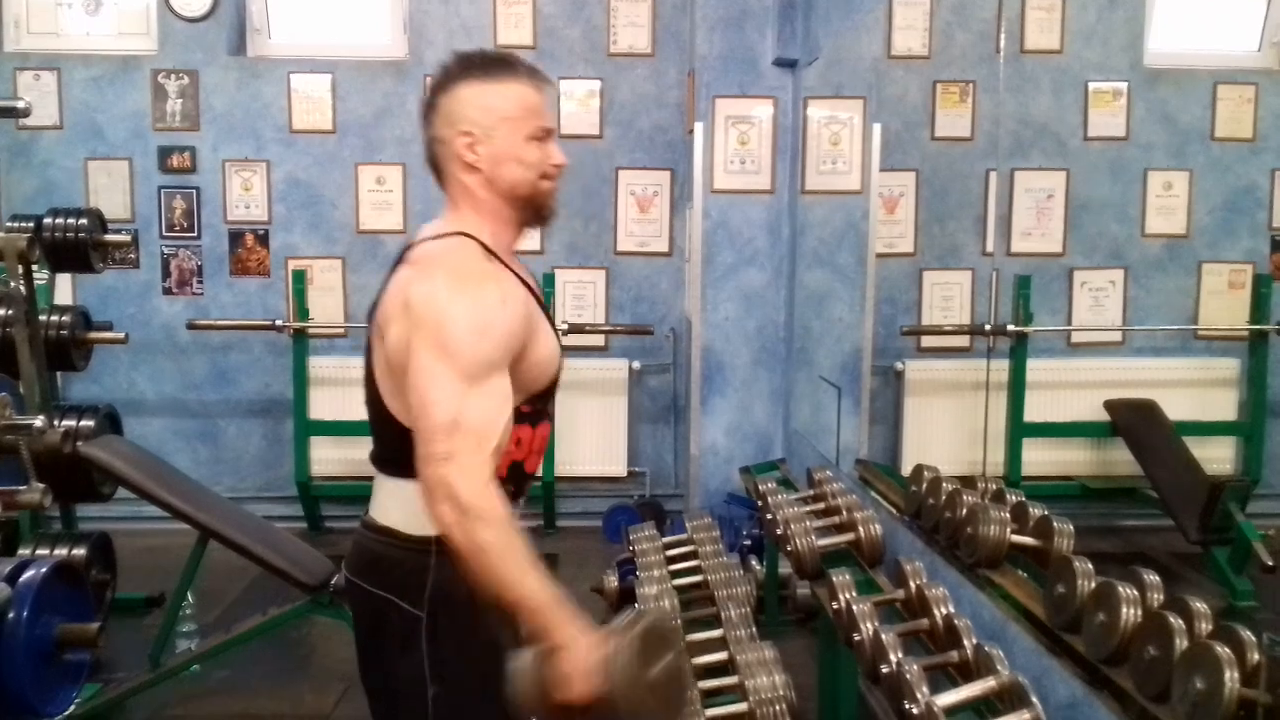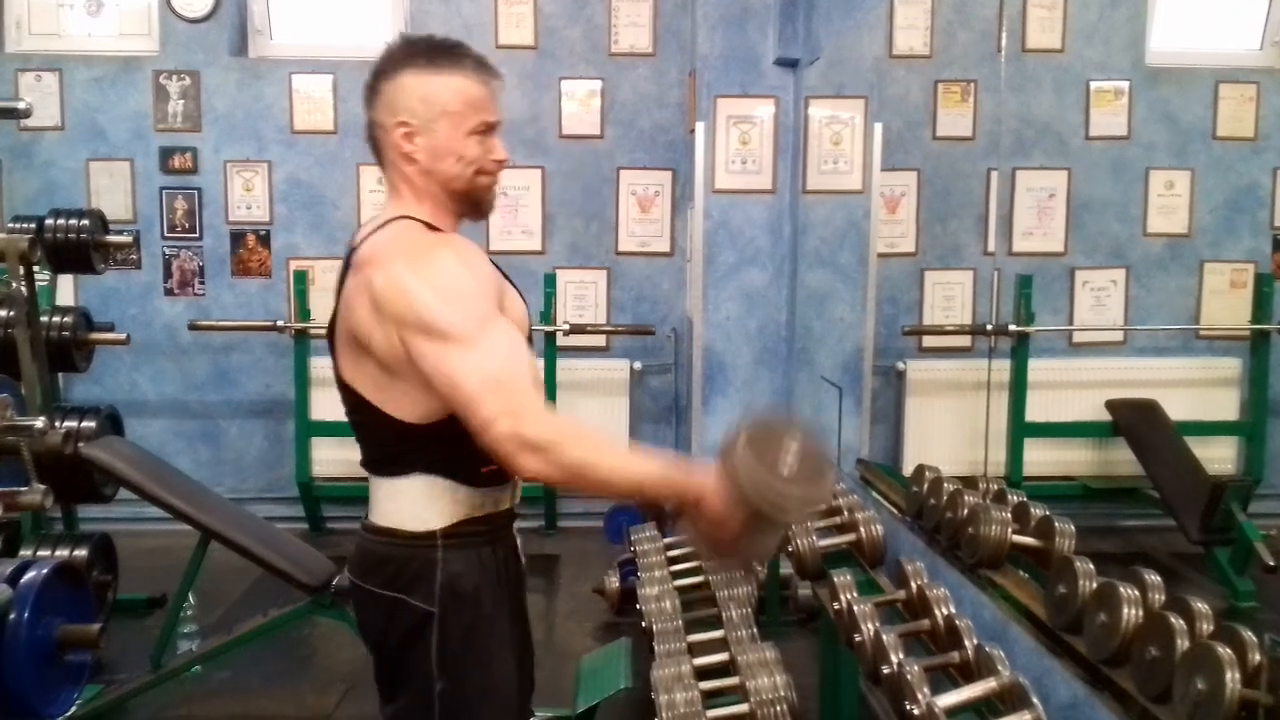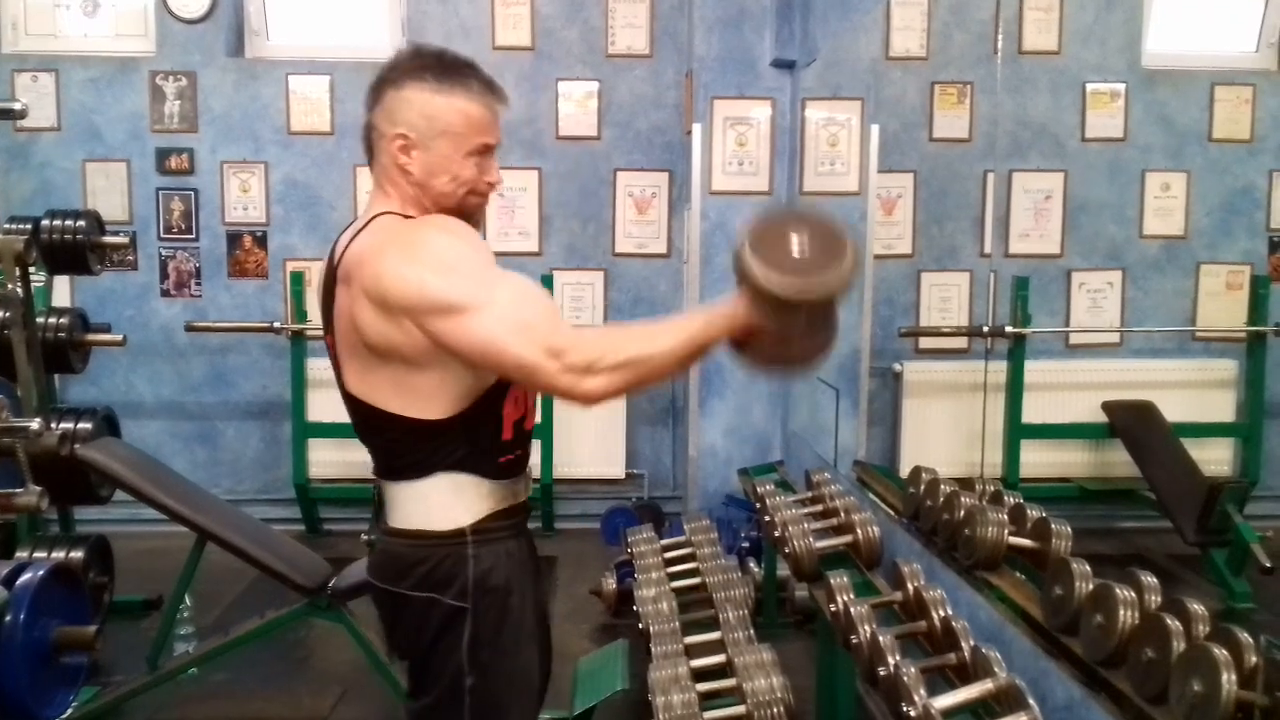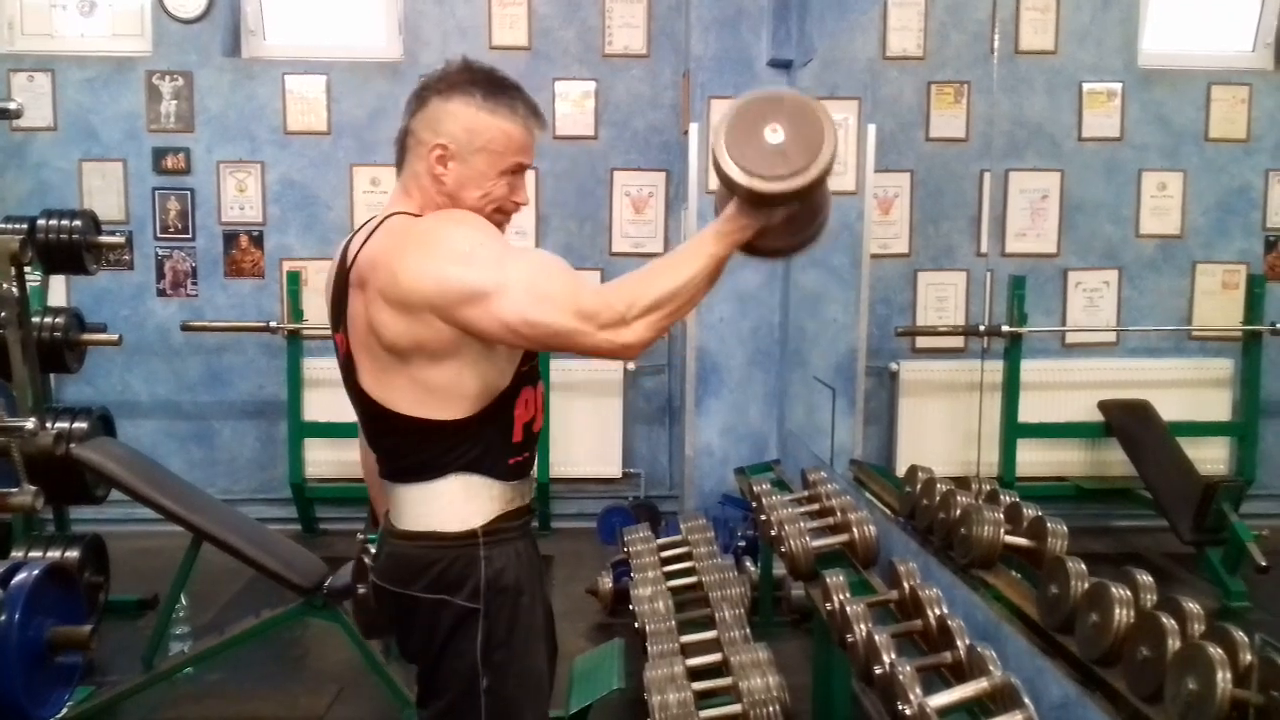
dt=0.2s
person 1, frame 1
left shoulder: (464, 260)
right shoulder: (463, 286)
right elbow: (461, 492)
right wrist: (564, 633)
left hip: (448, 558)
right hip: (426, 573)
person 1, frame 2
left shoulder: (407, 249)
right shoulder: (423, 264)
right elbow: (530, 440)
right wrist: (689, 483)
left hip: (447, 553)
right hip: (438, 569)
person 1, frame 3
left shoulder: (377, 248)
right shoulder: (416, 254)
right elbow: (576, 362)
right wrist: (733, 317)
left hip: (447, 550)
right hip: (462, 563)
person 1, frame 4
left shoulder: (378, 251)
right shoulder: (435, 251)
right elbow: (610, 323)
left wrist: (397, 540)
right wrist: (737, 225)
left hip: (437, 550)
right hip: (469, 565)
